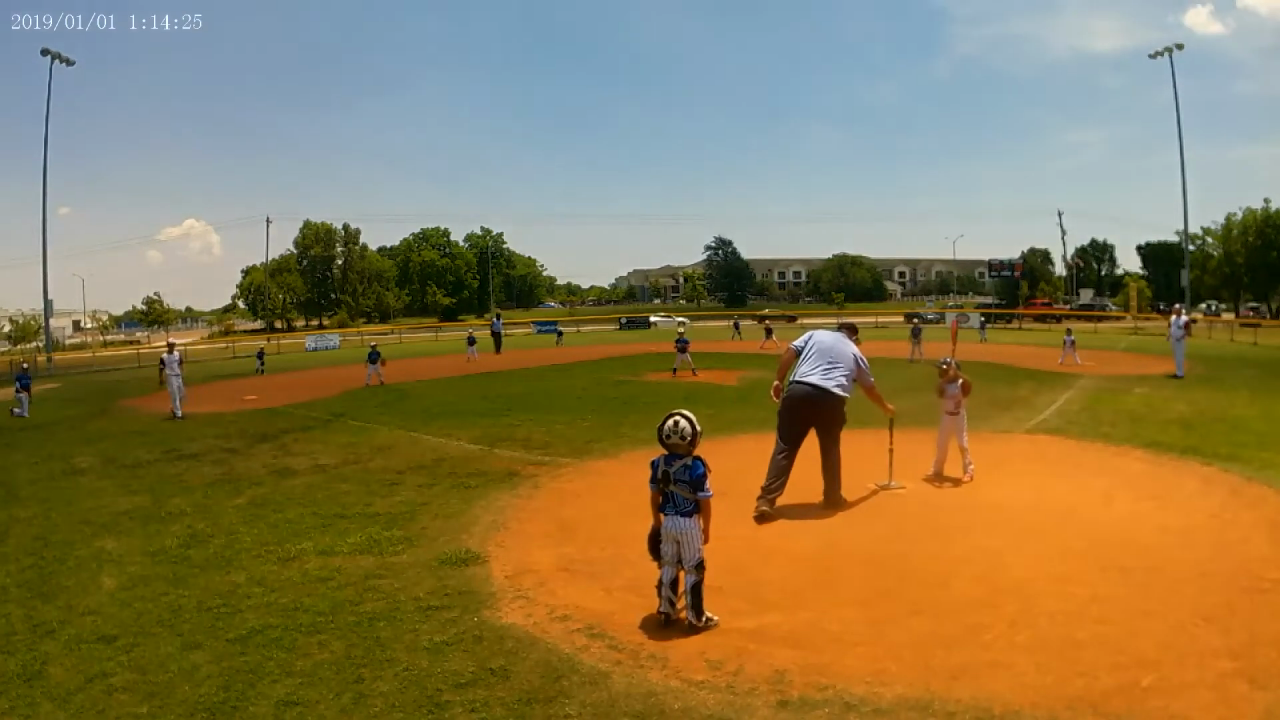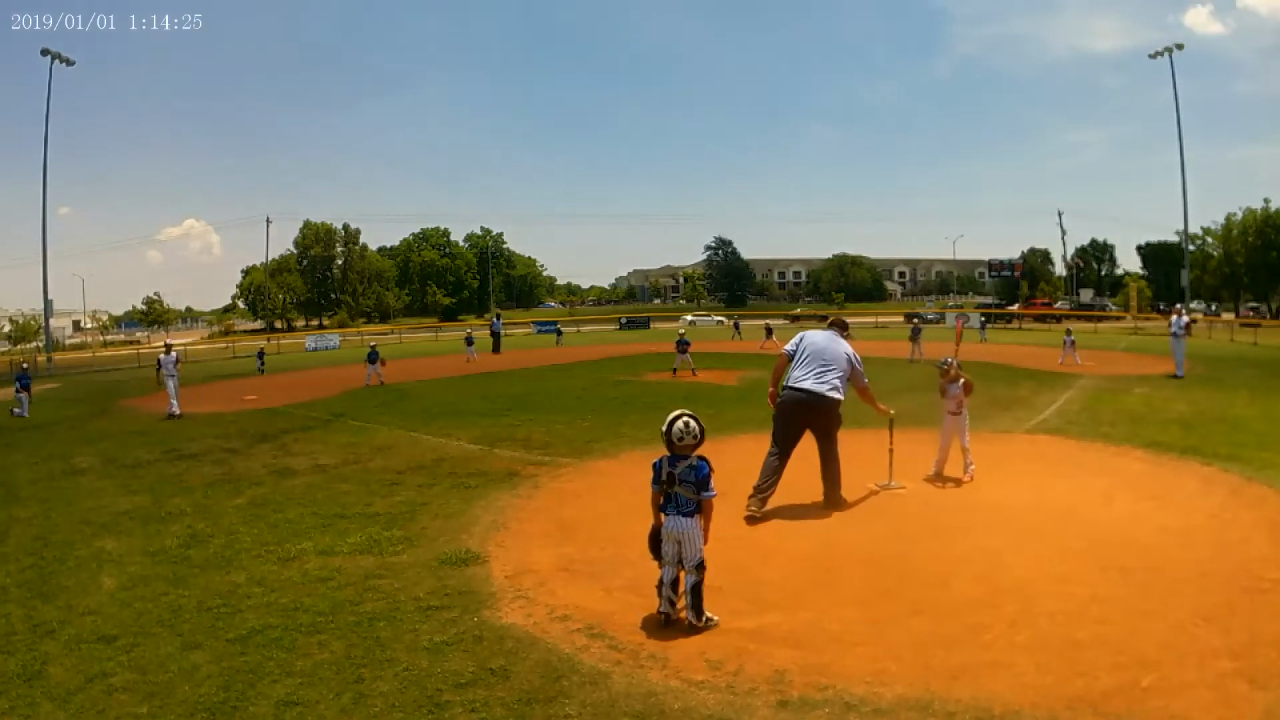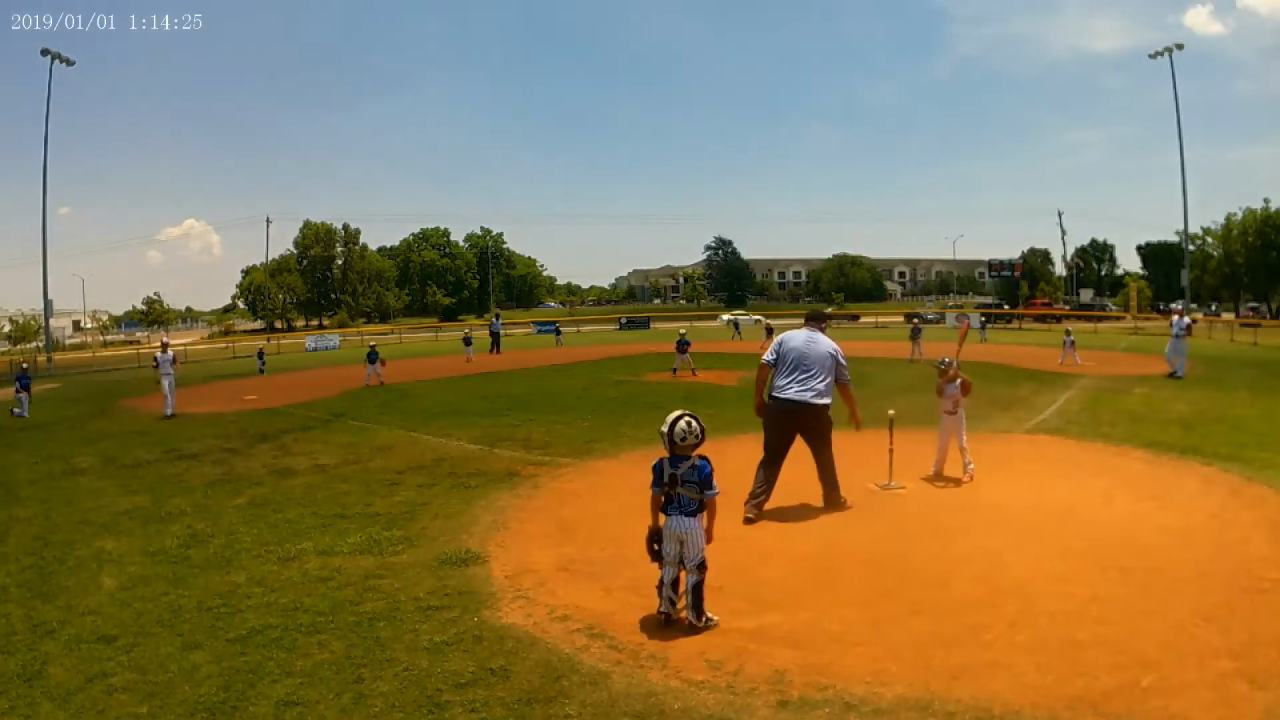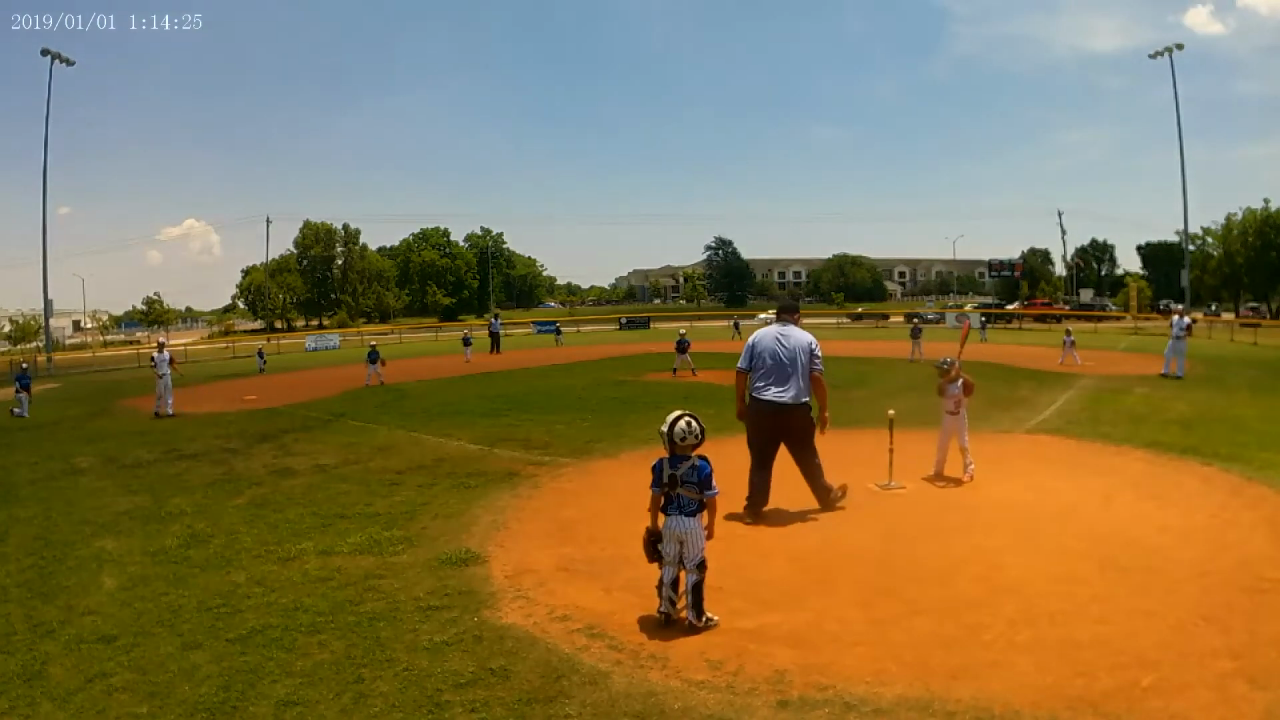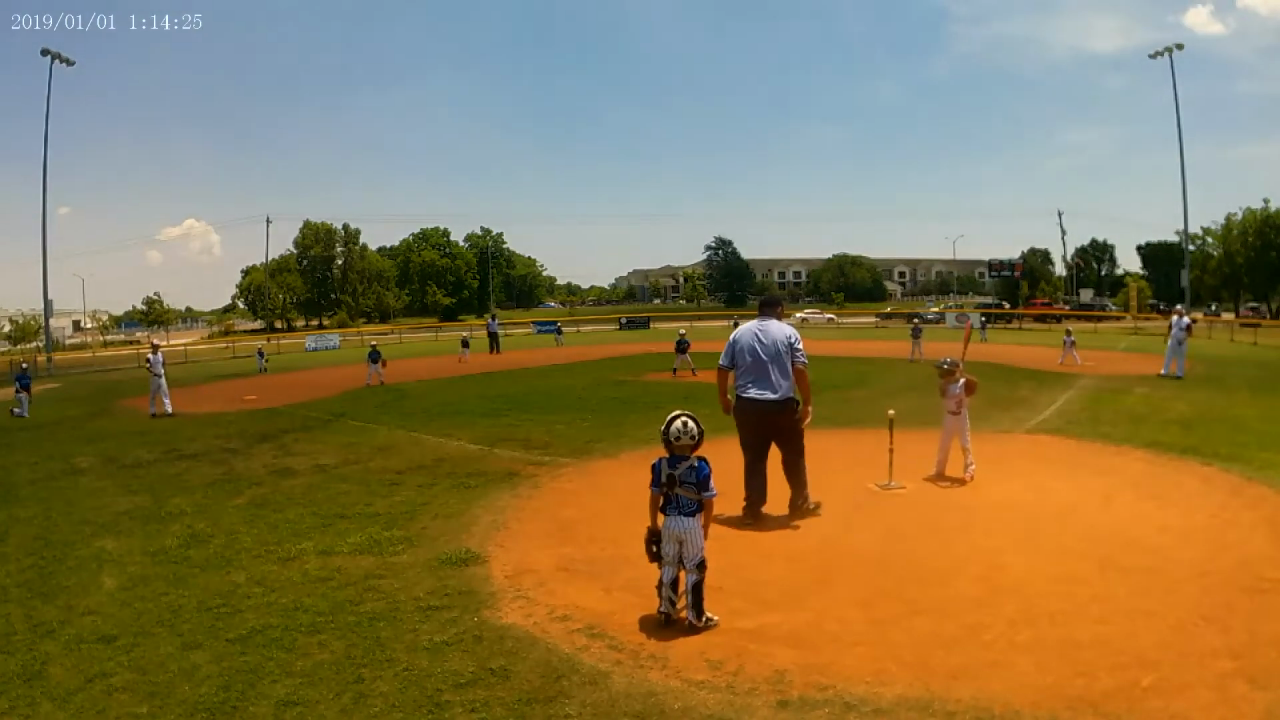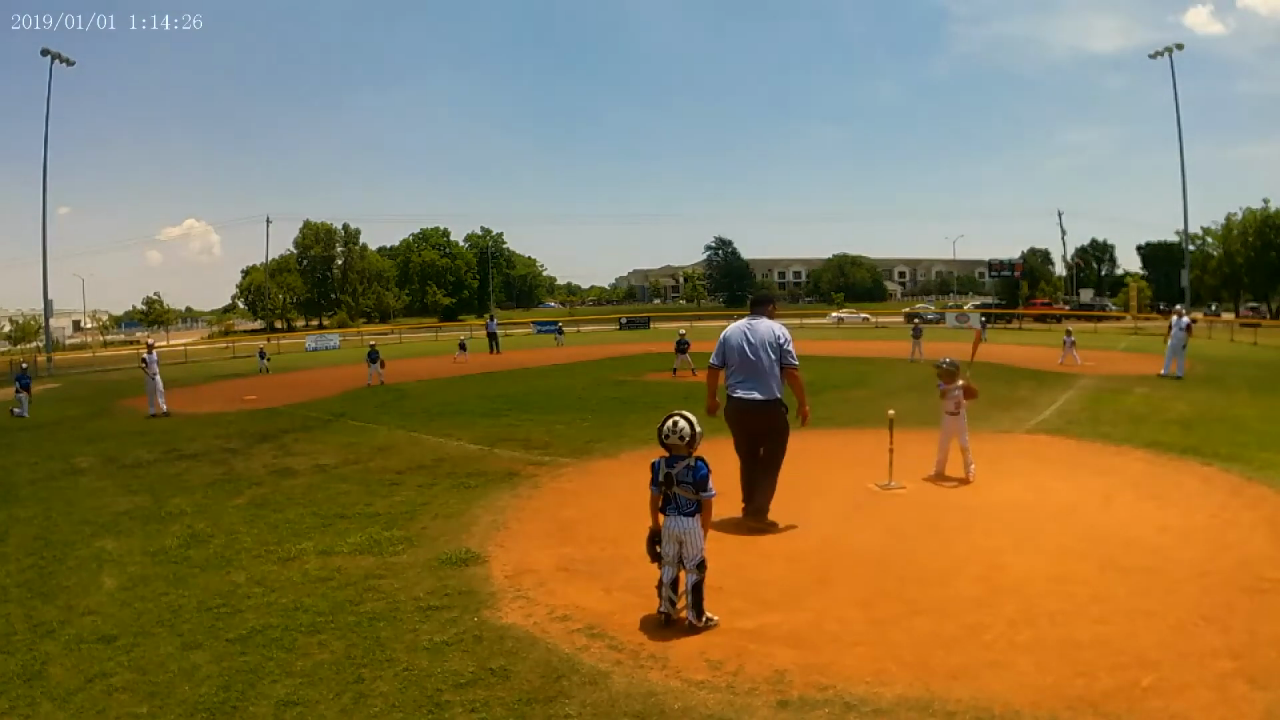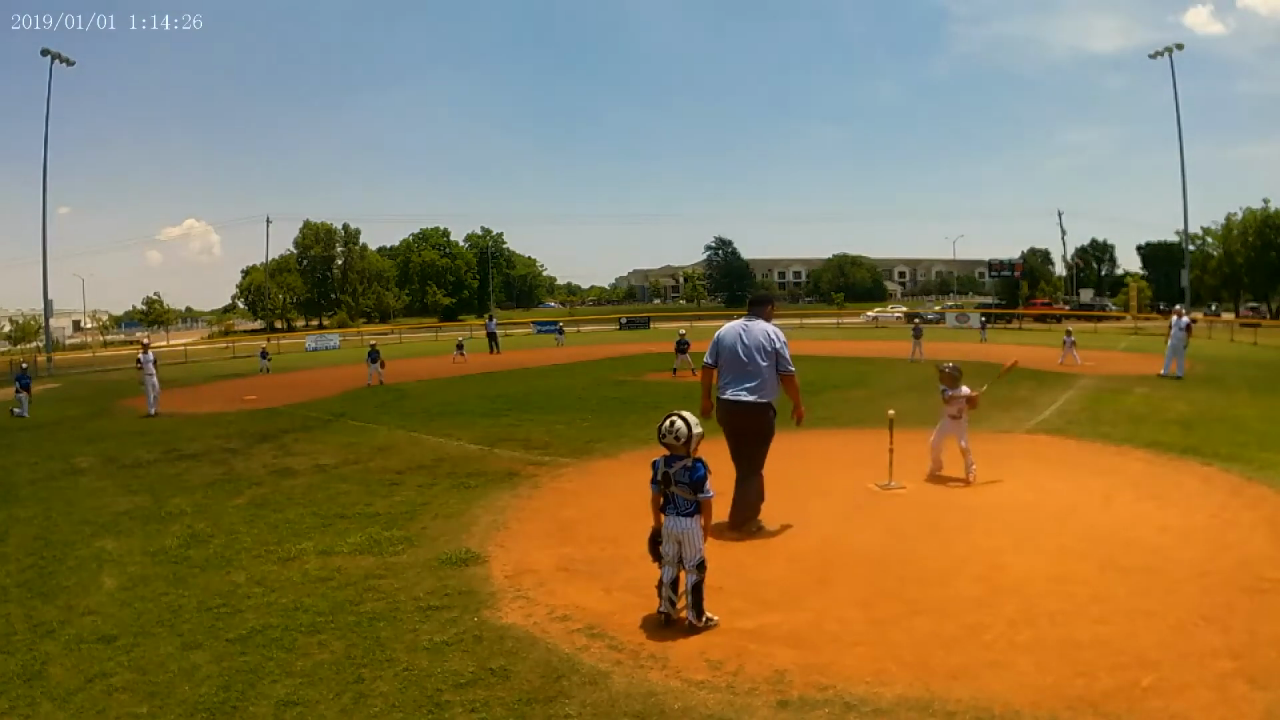
dt=0.2s
person 1, frame 1
left shoulder: (816, 334)
right shoulder: (855, 352)
left elbow: (790, 352)
right elbow: (869, 388)
left wrist: (778, 381)
right wrist: (885, 406)
left hip: (799, 392)
right hip: (831, 400)
left knee: (785, 448)
right knee: (830, 448)
left ankle: (766, 501)
right ankle: (833, 498)
person 1, frame 2
left shoulder: (806, 335)
right shoulder: (848, 350)
left elbow: (784, 357)
right elbow: (862, 387)
left wrist: (774, 386)
right wrist: (878, 407)
left hip: (794, 397)
right hip: (826, 403)
left knee: (779, 450)
right knee: (829, 451)
left ankle: (757, 501)
right ankle: (834, 498)
person 1, frame 3
left shoulder: (785, 337)
right shoulder: (832, 347)
left elbow: (764, 368)
right elbow: (843, 385)
left wrist: (759, 398)
right wrist: (854, 413)
left hip: (780, 405)
right hip: (815, 409)
left knee: (772, 457)
right knee: (824, 455)
left ankle: (754, 506)
right ankle: (833, 499)
person 1, frame 4
left shoulder: (758, 336)
right shoulder: (807, 339)
left elbow: (741, 372)
right elbow: (817, 377)
left wrist: (740, 403)
right wrist: (823, 410)
left hip: (760, 407)
right hip: (795, 409)
left knee: (760, 460)
right knee: (807, 457)
left ankle: (754, 509)
right ankle: (826, 496)
person 1, frame 5
left shoulder: (740, 333)
right shoulder: (788, 332)
left elbow: (723, 369)
right elbow: (800, 369)
left wrist: (724, 397)
right wrist: (807, 403)
left hip: (747, 405)
right hip: (781, 405)
left knee: (754, 459)
right knee: (794, 455)
left ankle: (752, 509)
right ankle: (800, 504)
person 1, frame 6
left shoulder: (730, 331)
right shoulder: (777, 330)
left elbow: (714, 368)
right elbow: (791, 371)
left wrist: (711, 398)
right wrist: (802, 403)
left hip: (736, 406)
right hip: (768, 406)
left knee: (748, 461)
right knee: (771, 461)
left ankle: (752, 510)
right ankle: (757, 515)
person 1, frame 7
left shoulder: (725, 330)
right shoulder: (773, 333)
left elbow: (708, 368)
right elbow: (787, 376)
left wrist: (706, 399)
right wrist: (798, 405)
left hip: (726, 407)
right hip: (757, 409)
left knee: (743, 463)
right knee: (752, 466)
left ankle: (749, 511)
right ankle: (741, 521)
person 2, frame 1
left shoulder: (658, 464)
right shoulder: (697, 467)
left elbow: (654, 498)
right elbow: (704, 503)
left wrist: (657, 522)
right wrist: (707, 528)
left hip: (668, 522)
right hip: (689, 524)
left knee: (668, 567)
right knee: (693, 570)
left ankle: (666, 611)
right ankle: (696, 617)
person 2, frame 2
left shoulder: (661, 464)
right shoulder: (701, 467)
left elbow: (655, 497)
right elbow: (707, 504)
left wrist: (657, 521)
right wrist: (706, 529)
left hip: (669, 522)
right hip: (691, 523)
left knee: (668, 567)
right knee: (694, 570)
left ankle: (666, 611)
right ankle: (696, 617)
person 2, frame 3
left shoulder: (661, 466)
right shoulder: (703, 466)
left elbow: (655, 499)
right elbow: (711, 502)
left wrist: (654, 524)
right wrist: (709, 528)
left hip: (670, 523)
right hip: (693, 524)
left knee: (669, 567)
right knee: (695, 570)
left ankle: (666, 611)
right ankle: (696, 617)
person 2, frame 4
left shoulder: (661, 466)
right shoulder: (702, 466)
left elbow: (655, 500)
right elbow: (711, 501)
left wrist: (653, 525)
right wrist: (711, 526)
left hip: (670, 522)
right hip: (693, 523)
left knee: (669, 567)
right knee: (695, 570)
left ankle: (666, 611)
right ankle: (696, 617)
person 2, frame 5
left shoulder: (660, 466)
right shoulder: (700, 467)
left elbow: (654, 499)
right elbow: (708, 503)
left wrist: (653, 525)
right wrist: (706, 527)
left hip: (669, 522)
right hip: (692, 523)
left knee: (669, 567)
right knee: (695, 570)
left ankle: (666, 611)
right ankle: (696, 617)
person 2, frame 6
left shoulder: (660, 466)
right shoulder: (699, 467)
left elbow: (654, 500)
right elbow: (707, 503)
left wrist: (655, 525)
right wrist: (706, 527)
left hip: (669, 522)
right hip: (691, 523)
left knee: (669, 567)
right knee: (695, 570)
left ankle: (666, 611)
right ankle: (696, 617)
person 2, frame 7
left shoulder: (660, 465)
right shoulder: (697, 468)
left elbow: (655, 499)
right elbow: (706, 503)
left wrist: (657, 524)
right wrist: (707, 527)
left hip: (669, 523)
right hip: (690, 524)
left knee: (668, 567)
right knee: (694, 570)
left ankle: (666, 611)
right ankle: (696, 617)
